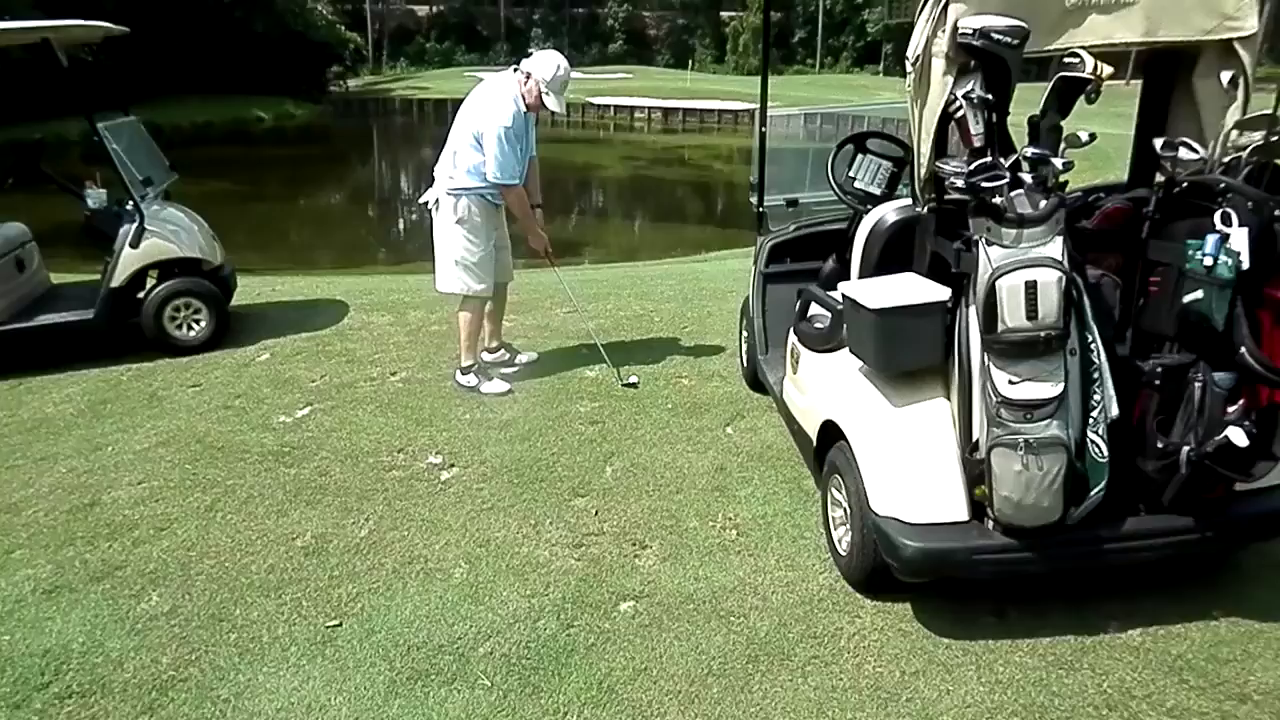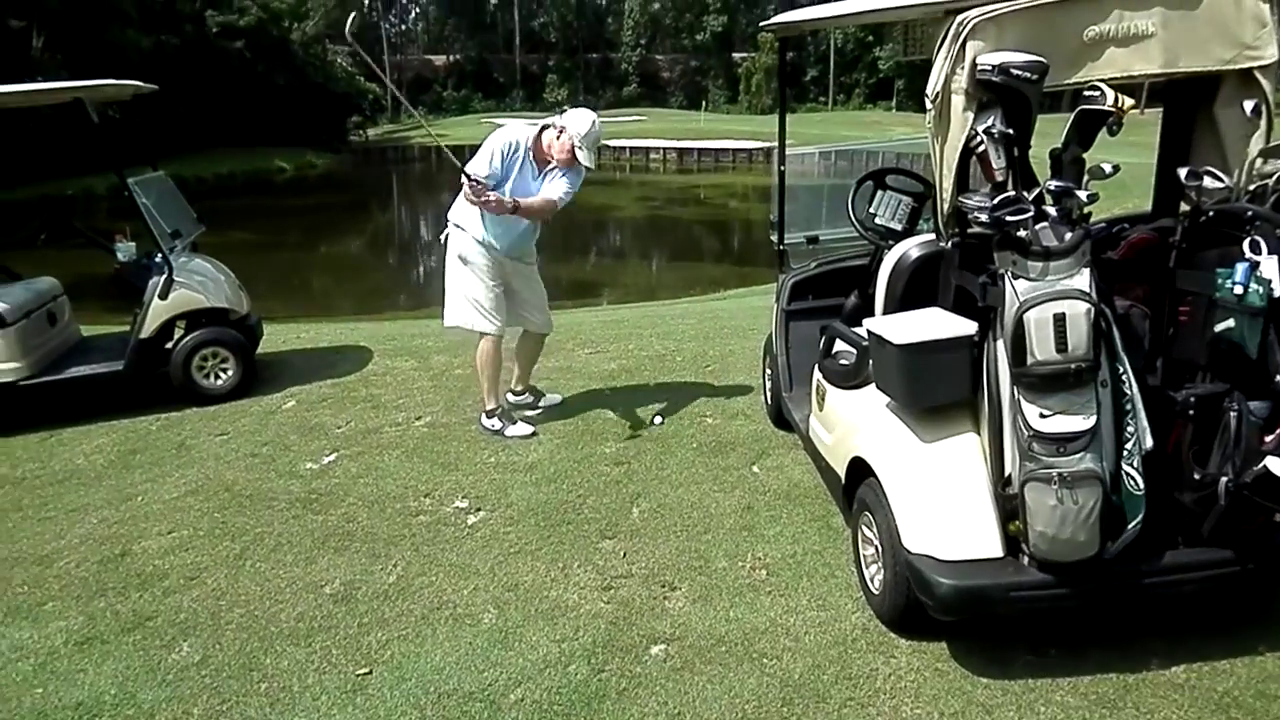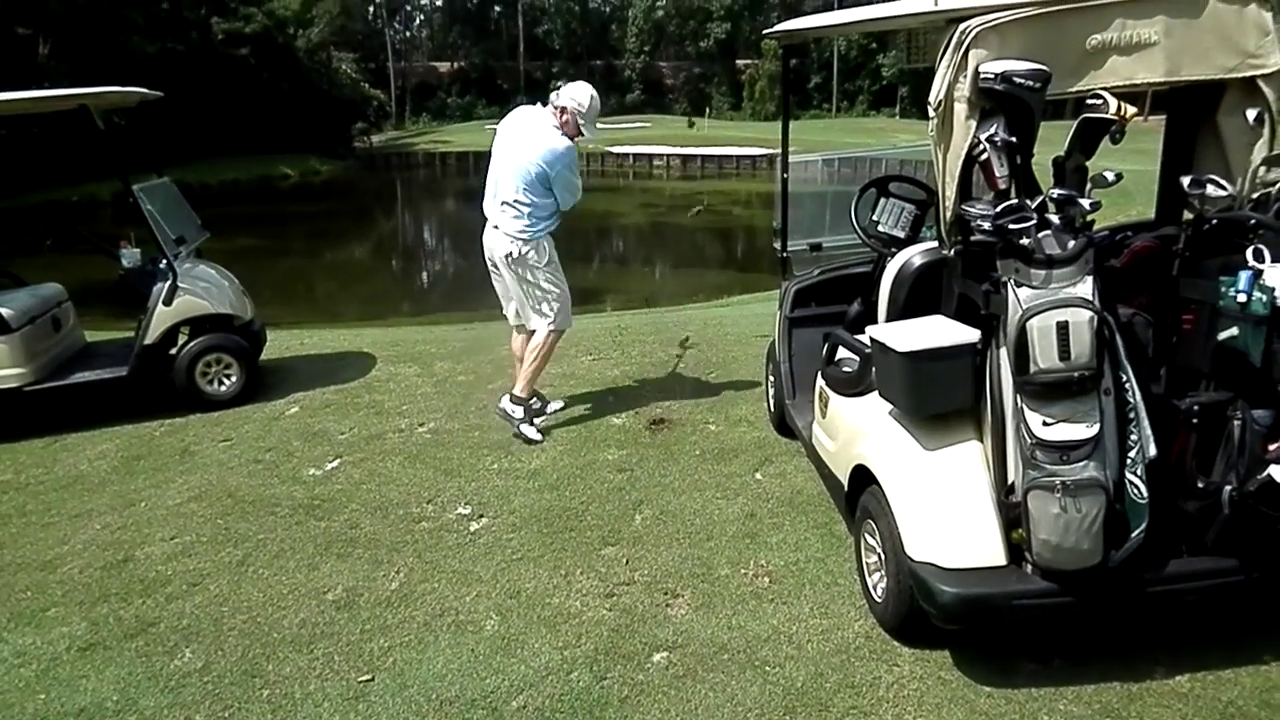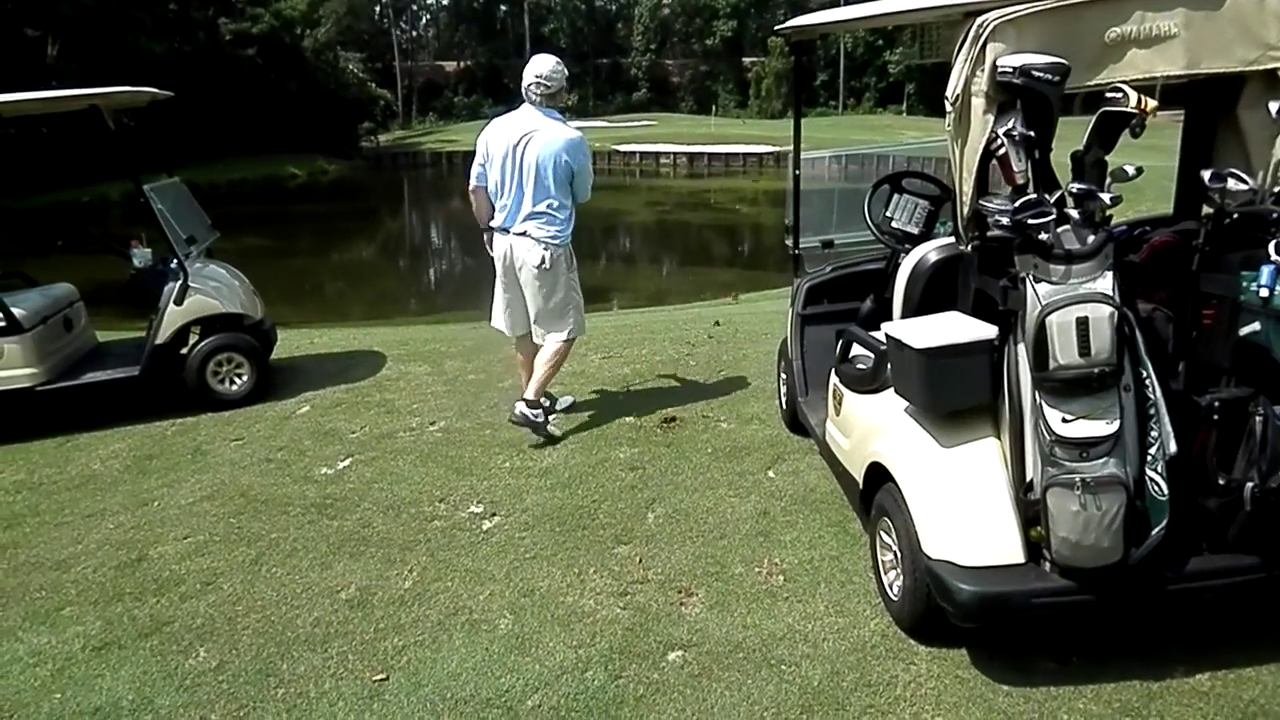
dt=0.7s
person 1, frame 1
left shoulder: (519, 98)
right shoulder: (500, 113)
left elbow: (529, 157)
right elbow: (508, 184)
left wrist: (536, 208)
right wrist: (532, 231)
left hip: (486, 200)
right hip: (464, 201)
left knee: (498, 278)
right knee: (475, 286)
left ankle: (494, 349)
right ankle: (467, 369)
person 1, frame 2
left shoulder: (571, 170)
right shoulder: (508, 139)
left elbow: (548, 206)
right elbow: (471, 187)
left wrist: (510, 205)
right wrist: (476, 190)
left hip: (518, 252)
right hip: (474, 242)
left knee: (538, 325)
right knee: (491, 328)
left ankle: (520, 391)
right ankle: (491, 412)
person 1, frame 3
left shoulder: (517, 116)
right shoulder: (560, 148)
right elbow: (569, 202)
right wrist: (545, 205)
left hip: (496, 233)
right hip: (525, 243)
left knee: (524, 321)
right knee: (552, 321)
left ankle: (526, 394)
right ankle: (517, 399)
person 1, frame 4
left shoulder: (494, 130)
right shoulder: (571, 140)
left elbow: (476, 189)
right elbow: (581, 196)
left wrist: (488, 227)
left hip: (504, 241)
right hip: (545, 247)
left knee: (522, 329)
right knee: (561, 331)
left ankle: (535, 397)
right ankle: (530, 401)
